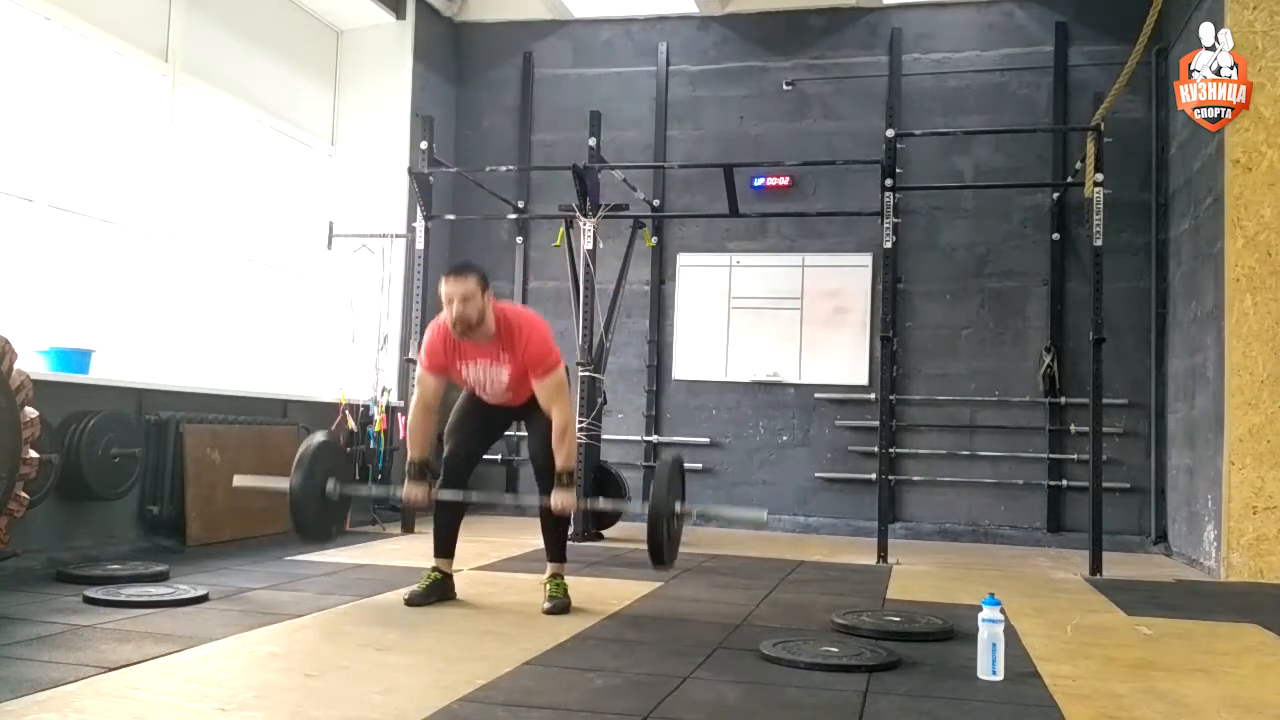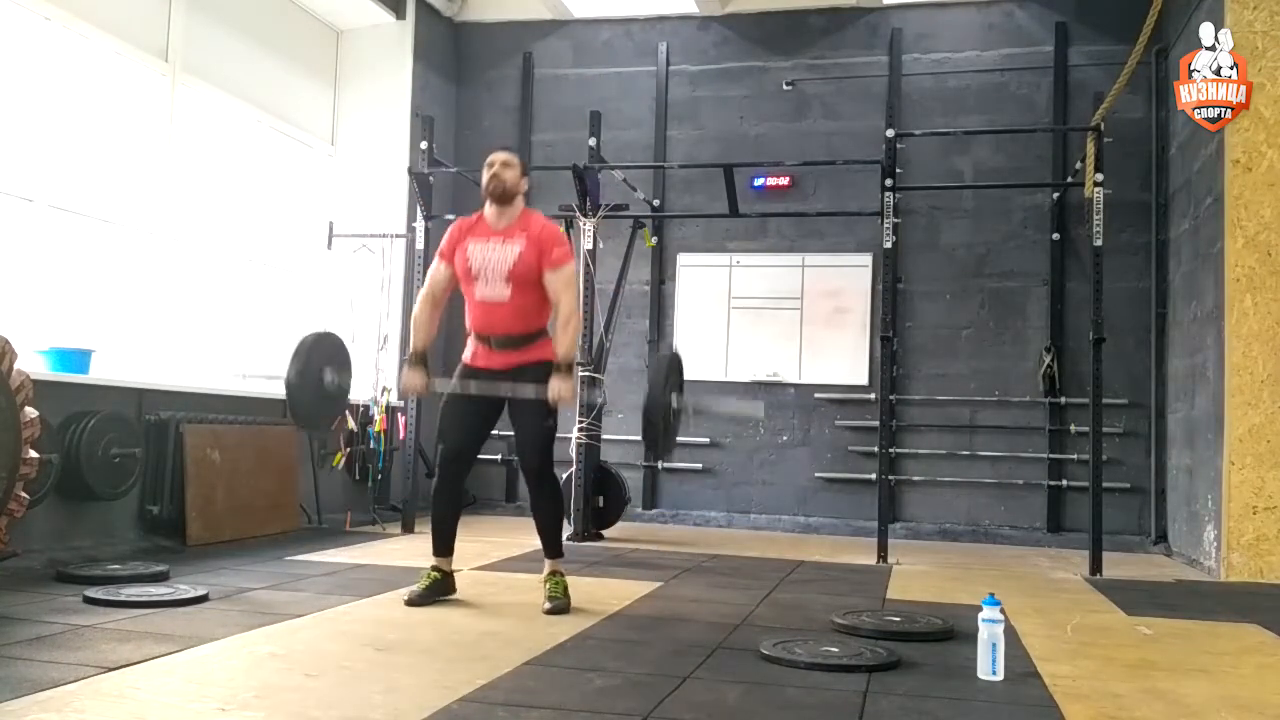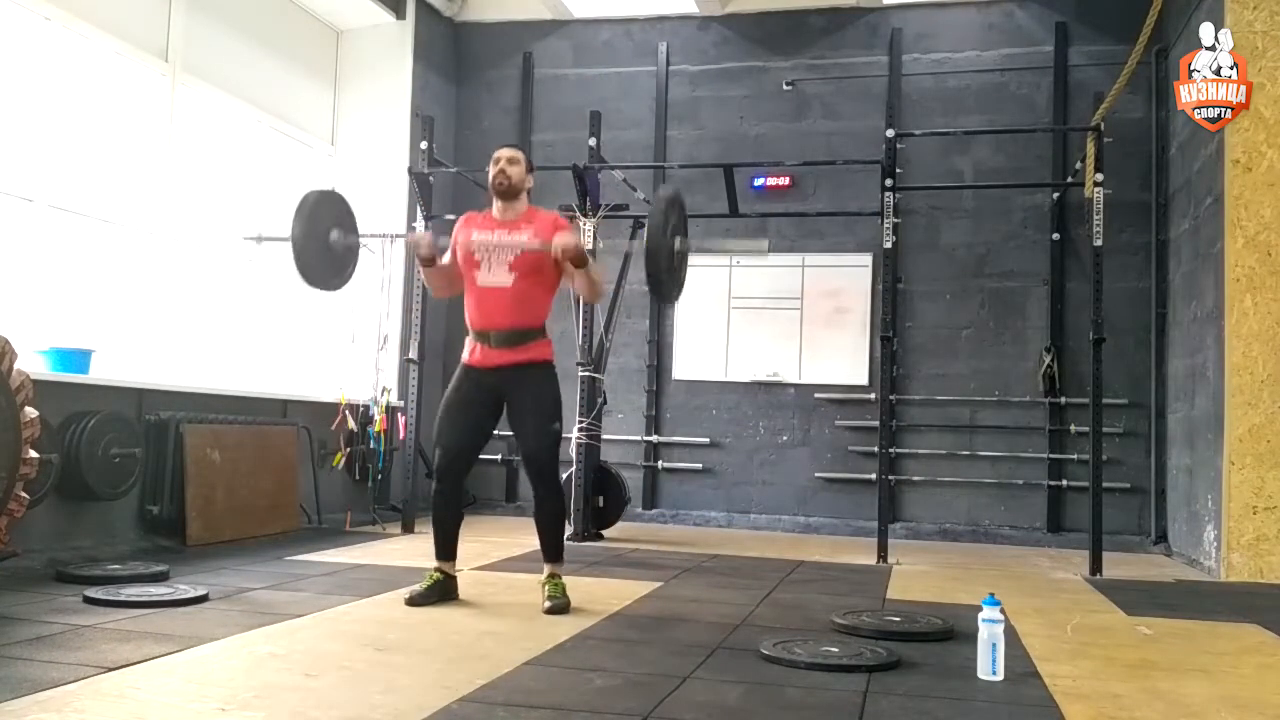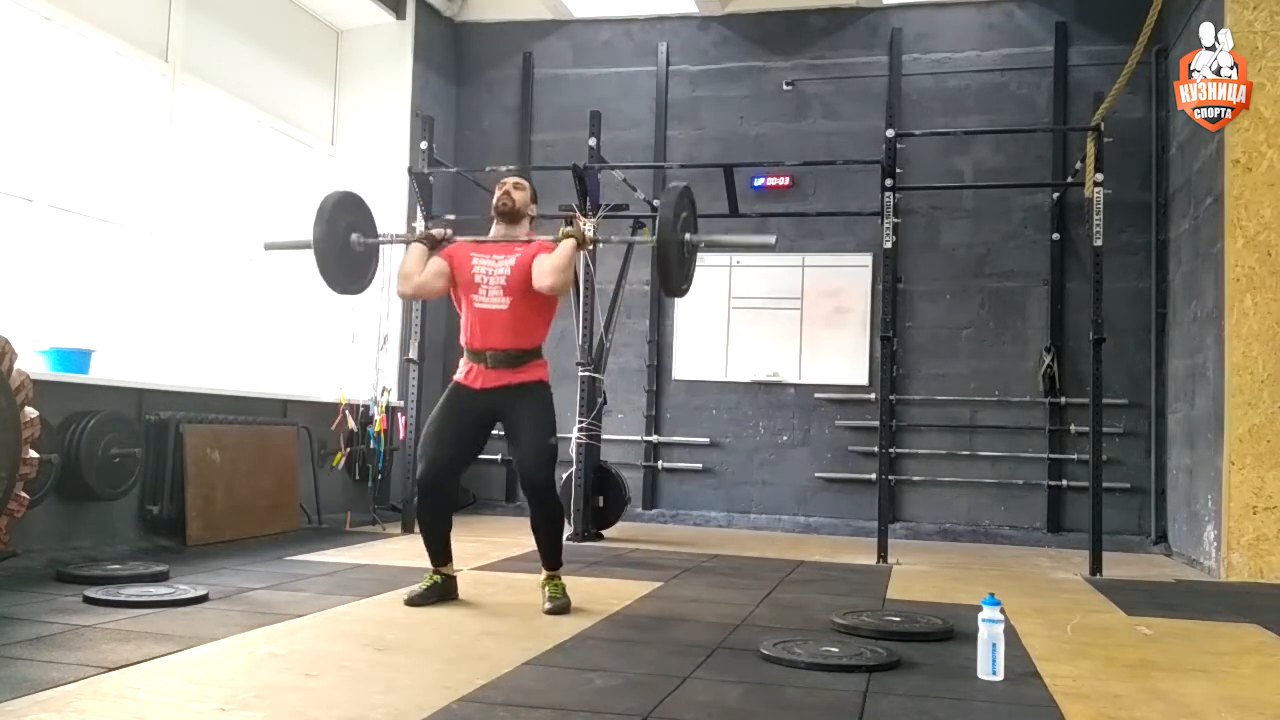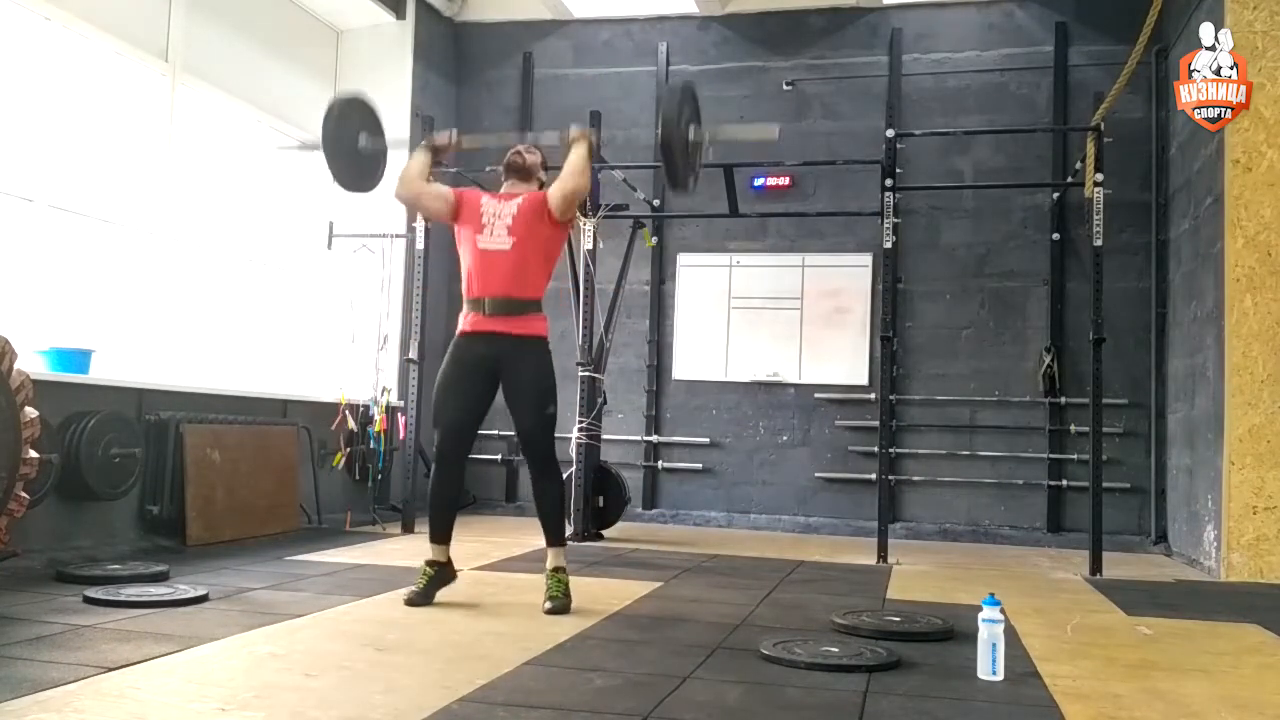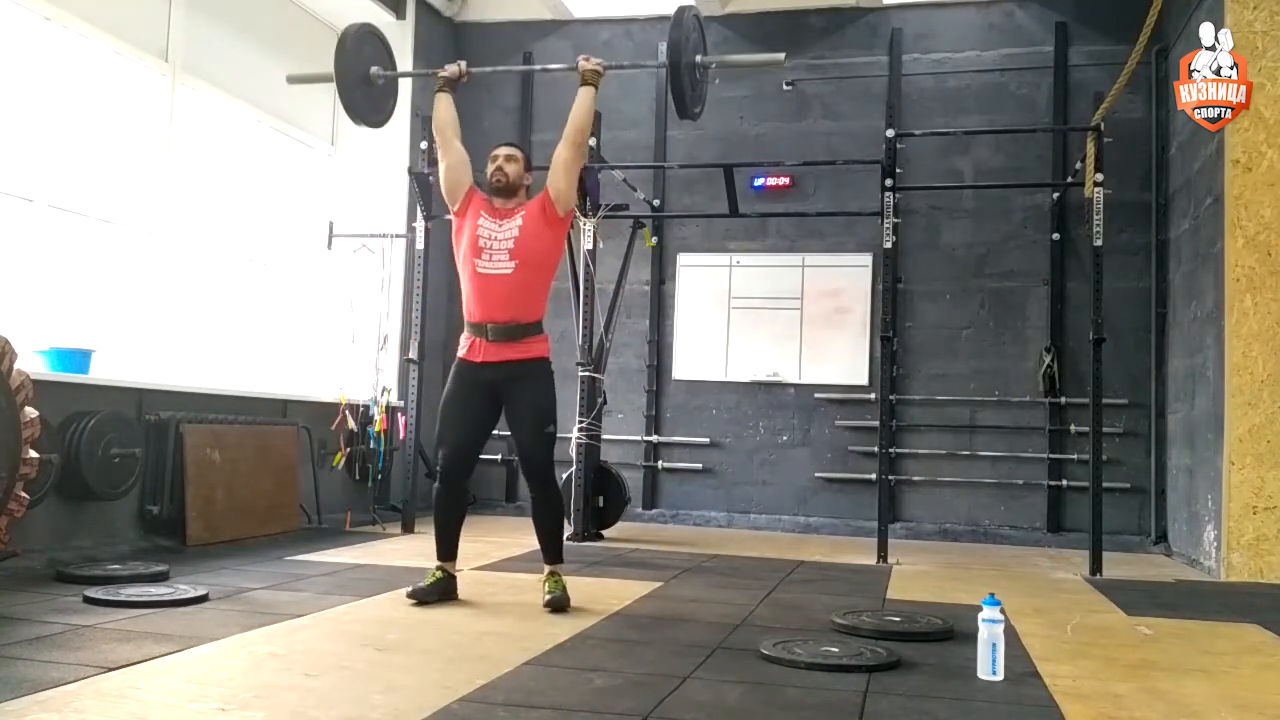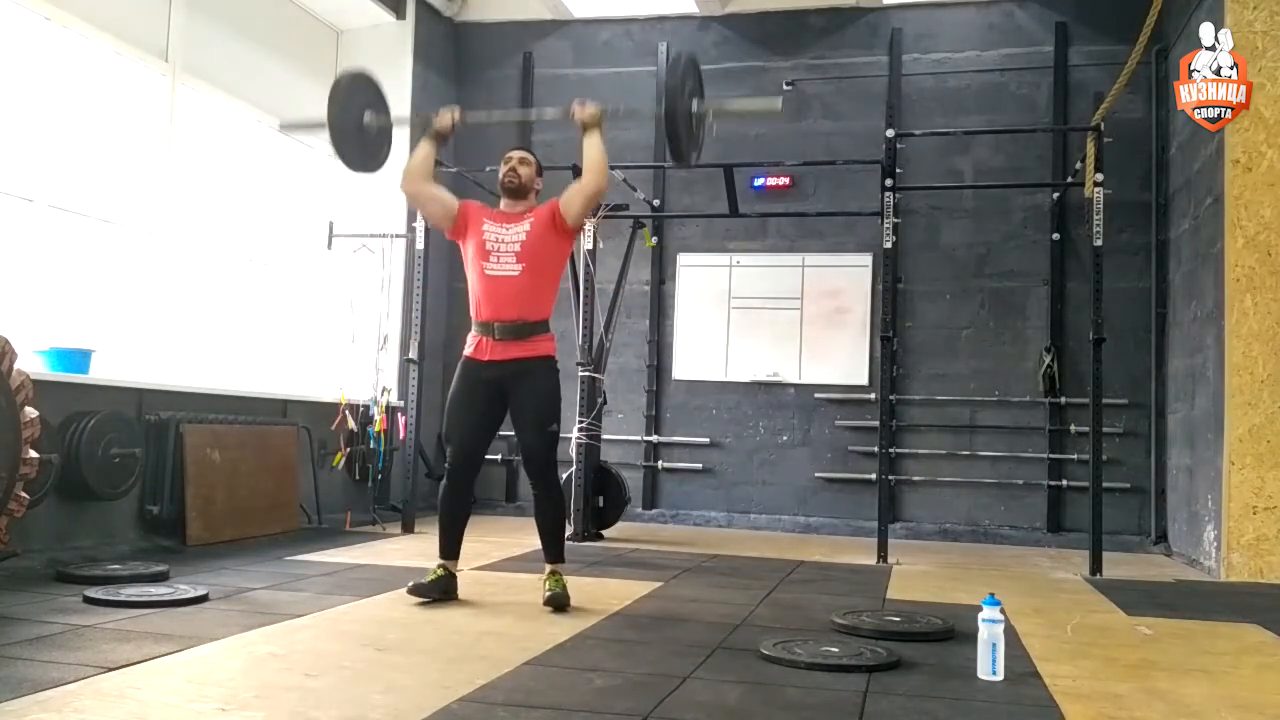
dt=0.3s
person 1, frame 1
left shoulder: (528, 334)
right shoulder: (438, 336)
left elbow: (561, 413)
right elbow: (423, 405)
left wrist: (564, 483)
right wrist: (416, 473)
left hip: (537, 399)
right hip: (484, 398)
left knee: (546, 472)
right knee: (453, 466)
left ankle: (555, 577)
right ankle: (441, 572)
person 1, frame 2
left shoulder: (544, 234)
right shoulder: (460, 233)
left elbow: (568, 306)
right elbow: (430, 298)
left wrist: (564, 370)
right wrist: (416, 361)
left hip: (532, 365)
right hip: (478, 363)
left knee: (536, 467)
right knee: (450, 462)
left ankle: (554, 574)
right ankle: (441, 571)
person 1, frame 3
left shoulder: (551, 227)
right shoulder: (467, 226)
left elbow: (591, 292)
right elbow: (444, 286)
left wrist: (575, 256)
right wrist: (425, 258)
left hip: (531, 366)
right hip: (476, 363)
left knee: (541, 467)
right knee: (447, 465)
left ankle: (553, 576)
right ankle: (444, 572)
person 1, frame 4
left shoulder: (542, 251)
right shoulder: (459, 253)
left elbow: (550, 282)
right elbow: (409, 287)
left wrist: (570, 242)
right wrist: (425, 243)
left hip: (525, 386)
right hip: (469, 383)
left knee: (537, 480)
right knee: (430, 476)
left ankle: (552, 578)
right ankle: (442, 574)
person 1, frame 5
left shoulder: (547, 205)
right shoulder: (469, 202)
left elbow: (573, 187)
right elbow: (409, 192)
left wrist: (580, 147)
right wrist: (428, 151)
left hip: (525, 340)
right hip: (472, 338)
left knee: (539, 452)
right knee: (448, 447)
left ankle: (557, 567)
right ankle: (438, 561)
person 1, frame 6
left shoulder: (547, 214)
right shoulder: (467, 209)
left elbow: (573, 143)
right elbow: (446, 140)
left wrist: (587, 85)
right wrist: (446, 87)
left hip: (527, 364)
right hip: (471, 361)
left knee: (538, 469)
right knee: (450, 468)
left ankle: (554, 574)
right ankle: (444, 572)
person 1, frame 7
left shoulder: (556, 217)
right shoulder: (474, 216)
left elbow: (594, 187)
right elbow: (415, 188)
left wrist: (590, 129)
right wrist: (434, 135)
left hip: (534, 363)
right hip: (479, 362)
left knee: (541, 465)
right knee: (459, 464)
left ankle: (554, 574)
right ankle: (446, 571)
